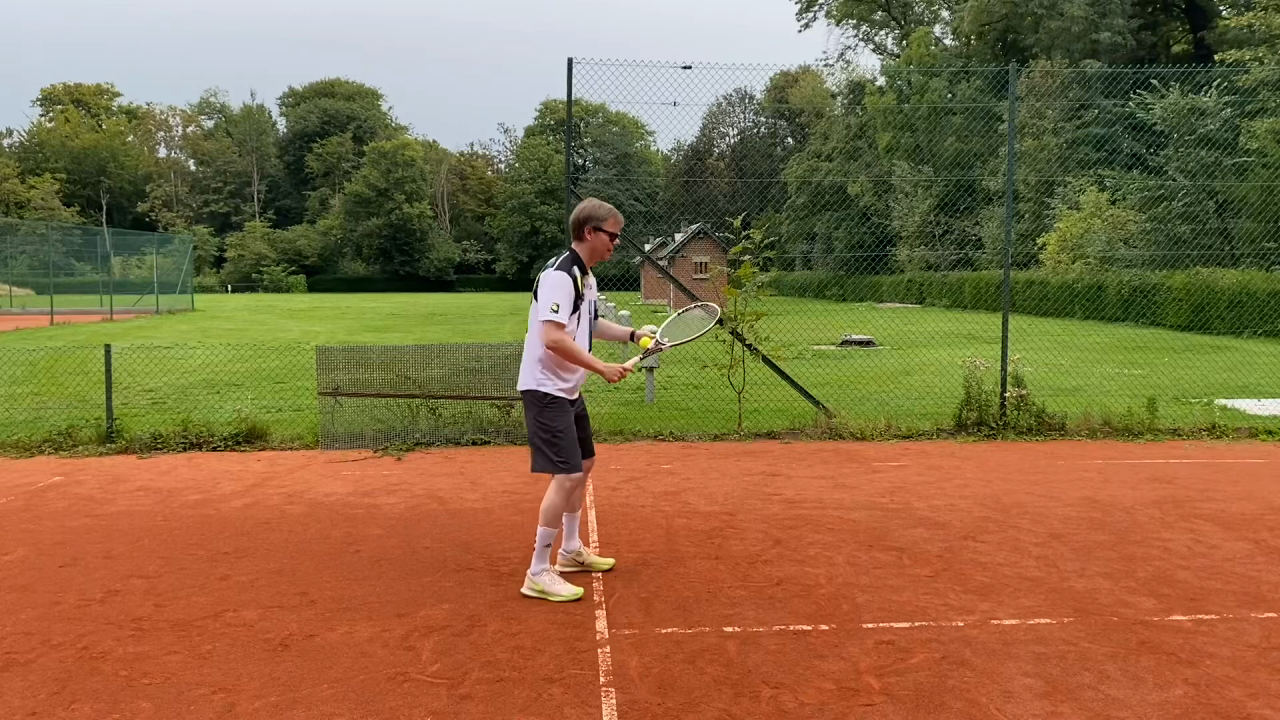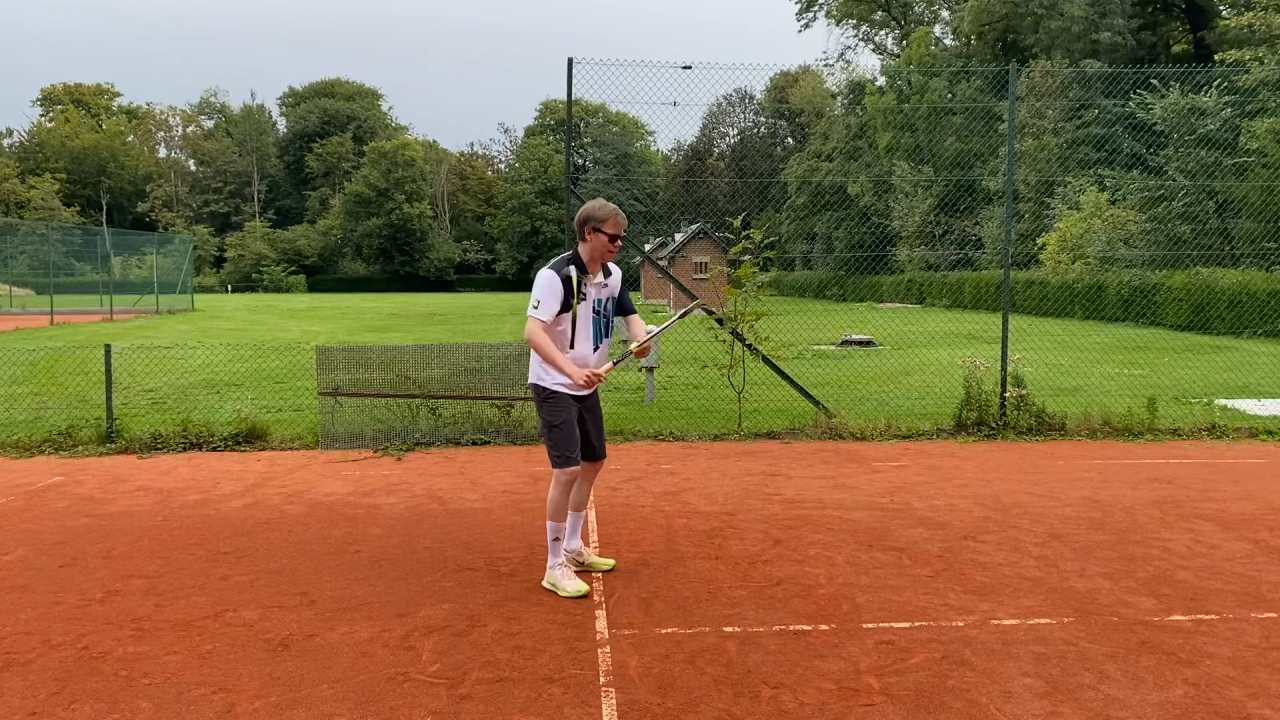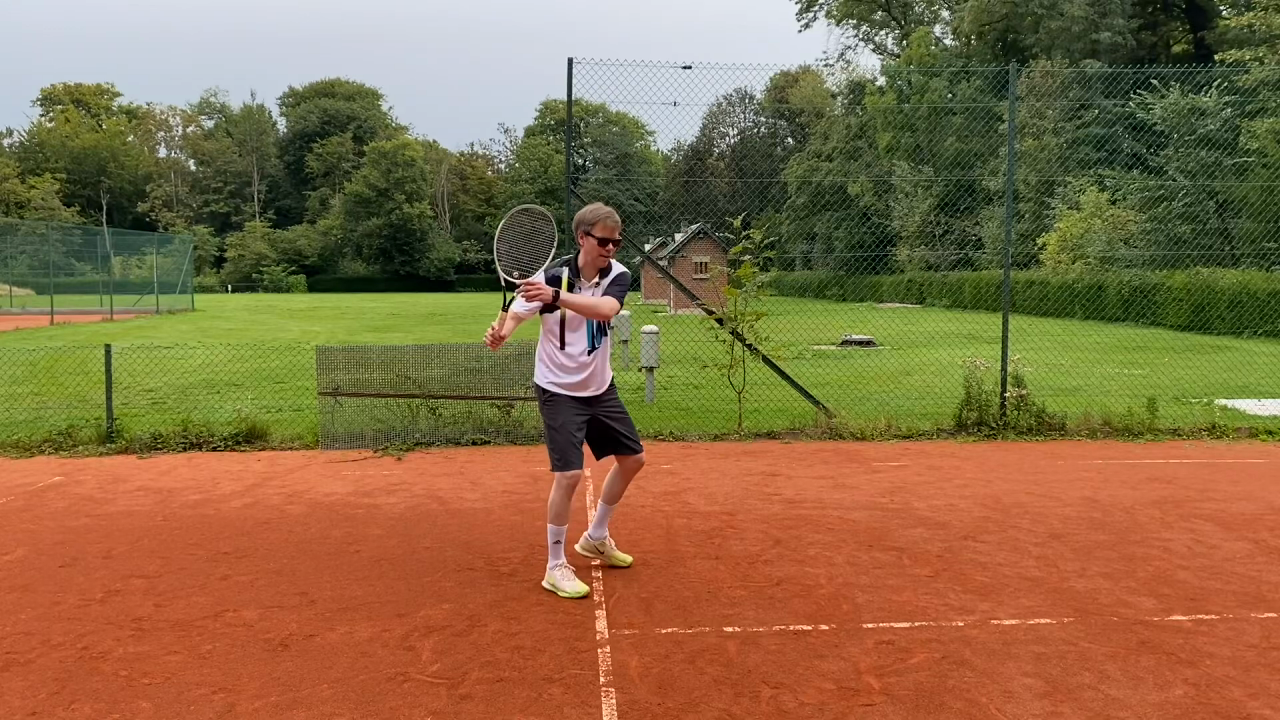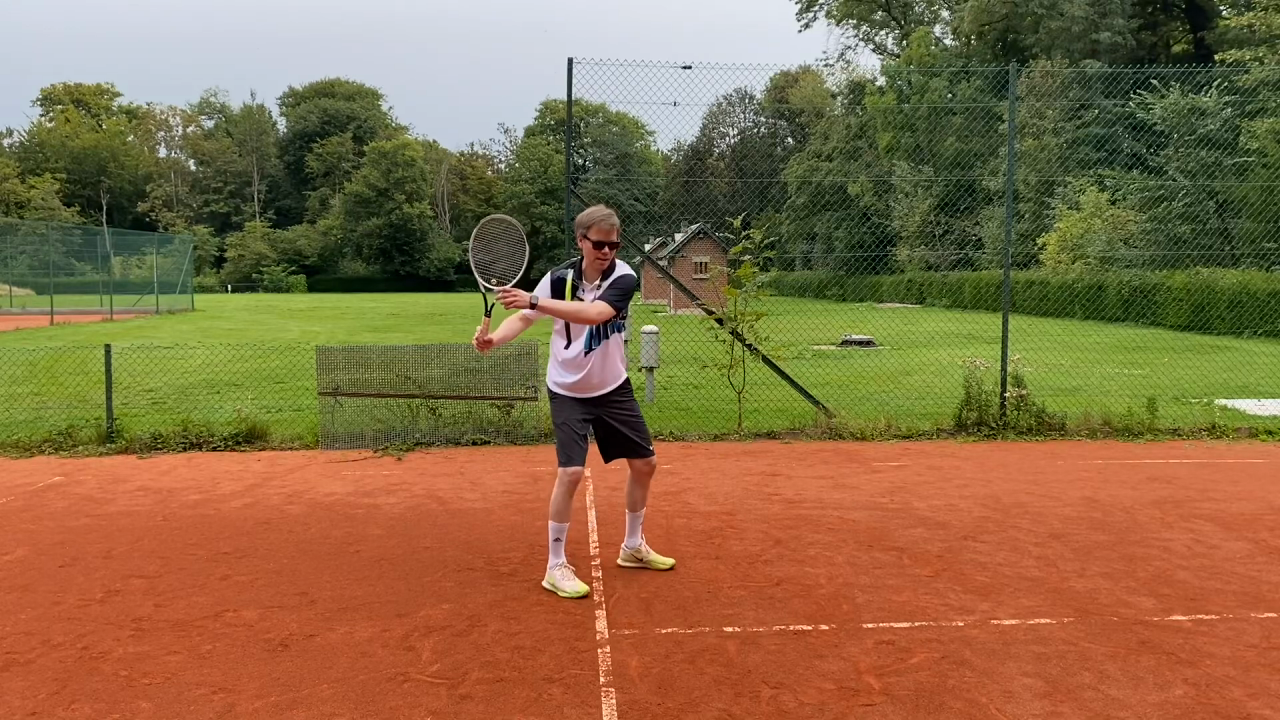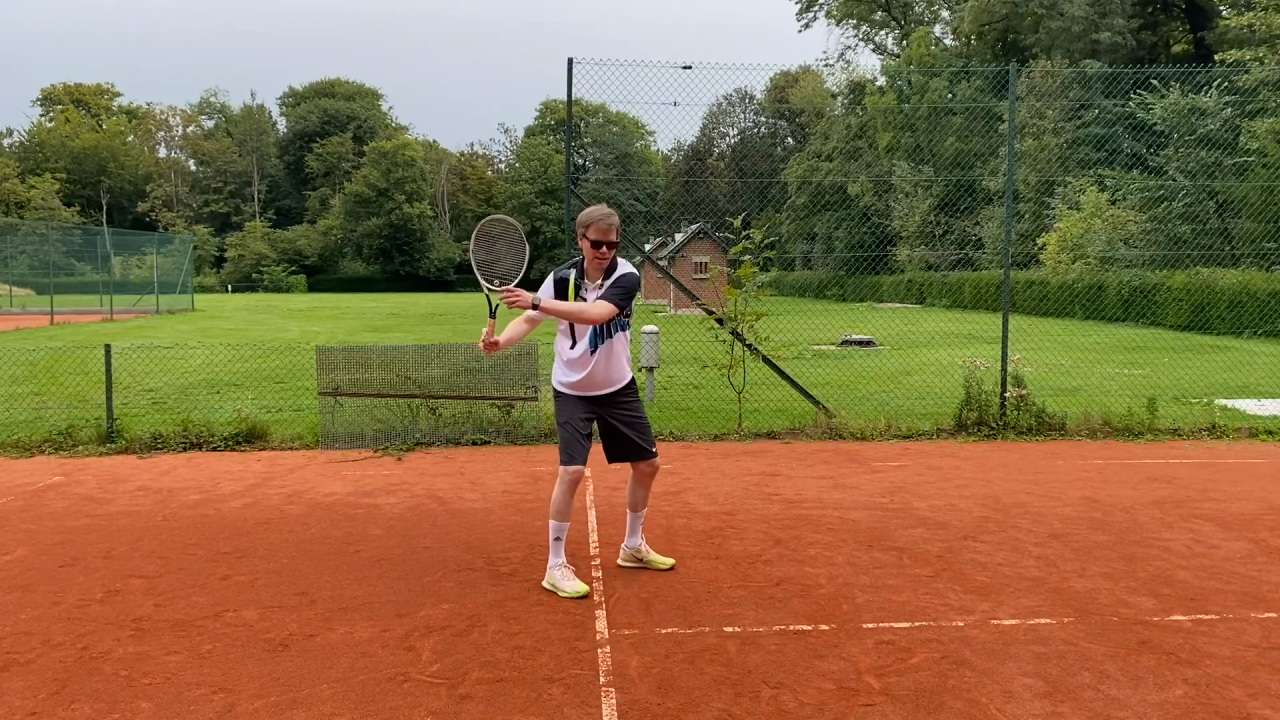
dt=0.3s
person 1, frame 1
left shoulder: (585, 275)
right shoulder: (559, 275)
right elbow: (552, 339)
left wrist: (632, 334)
right wrist: (601, 367)
left hip: (569, 389)
right hip: (546, 391)
left knee: (583, 465)
right knee: (565, 475)
left ankle: (571, 549)
right ankle: (539, 573)
person 1, frame 2
left shoulder: (612, 275)
right shoulder: (556, 275)
left elbow: (629, 316)
right elbow: (533, 331)
left wrist: (640, 338)
right wrist: (568, 368)
left hip: (585, 388)
right hip: (556, 387)
left knee: (591, 464)
right knee: (566, 471)
left ankle: (572, 548)
right ankle: (555, 566)
person 1, frame 3
left shoulder: (619, 276)
right shoulder: (552, 275)
left elbow: (605, 309)
right elbow: (514, 314)
left wrist: (555, 297)
right wrist: (498, 333)
left hip: (600, 388)
right hip: (559, 391)
left knee: (633, 459)
right knee: (569, 475)
left ankle: (596, 536)
right ankle: (555, 567)
person 1, frame 4
left shoulder: (624, 278)
right shoulder: (559, 278)
left elbow: (593, 314)
right elbow: (523, 318)
left wrist: (535, 301)
right wrist: (493, 338)
left hip: (613, 388)
right hip: (568, 392)
left knee: (645, 464)
right knee: (571, 473)
left ankle: (633, 547)
right ankle: (556, 567)
person 1, frame 5
left shoulder: (627, 277)
right shoulder: (561, 278)
left elbow: (596, 314)
right elbow: (529, 321)
left wrist: (536, 300)
right wrist: (500, 340)
left hip: (619, 388)
right hip: (572, 391)
left knee: (647, 465)
right knee: (571, 472)
left ankle: (633, 546)
right ankle: (556, 567)
